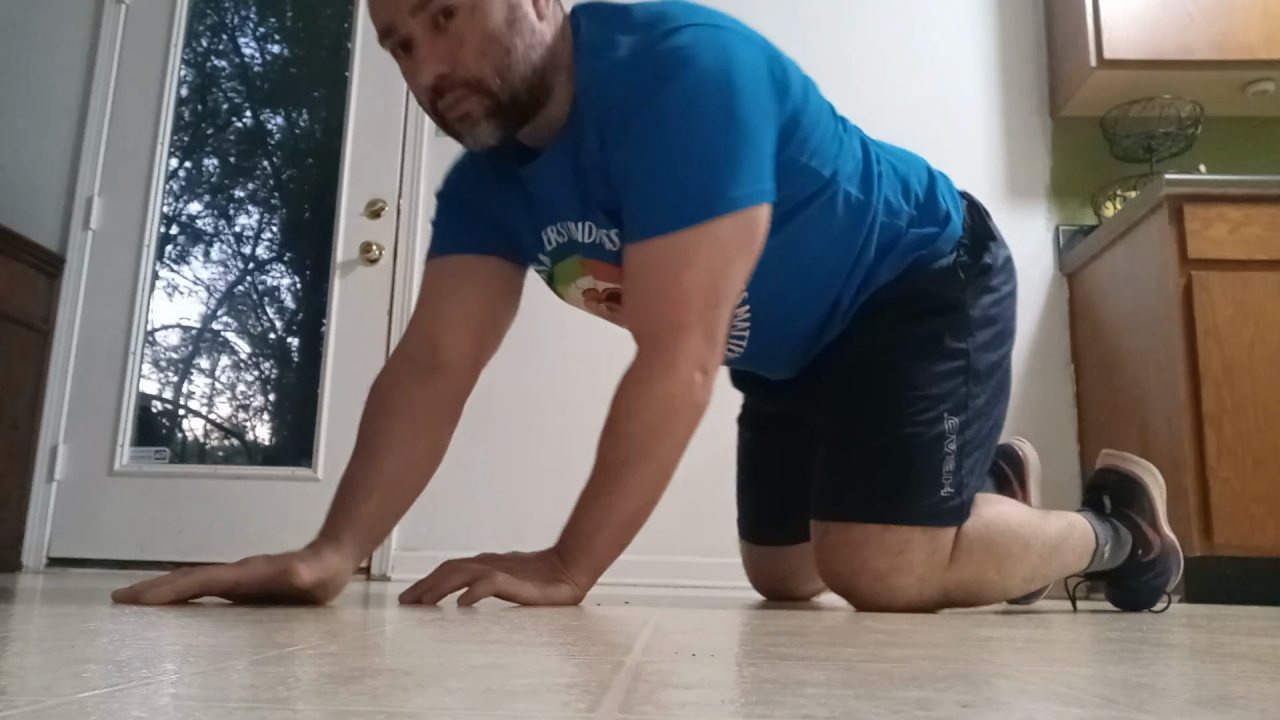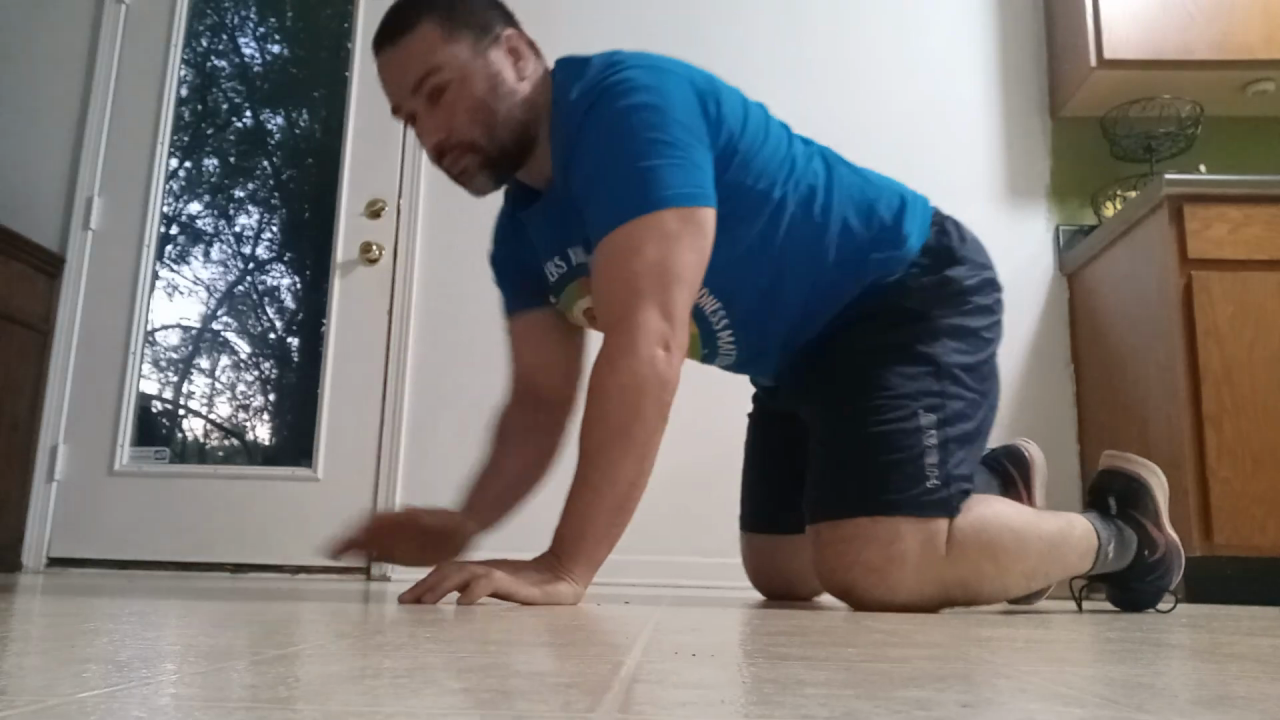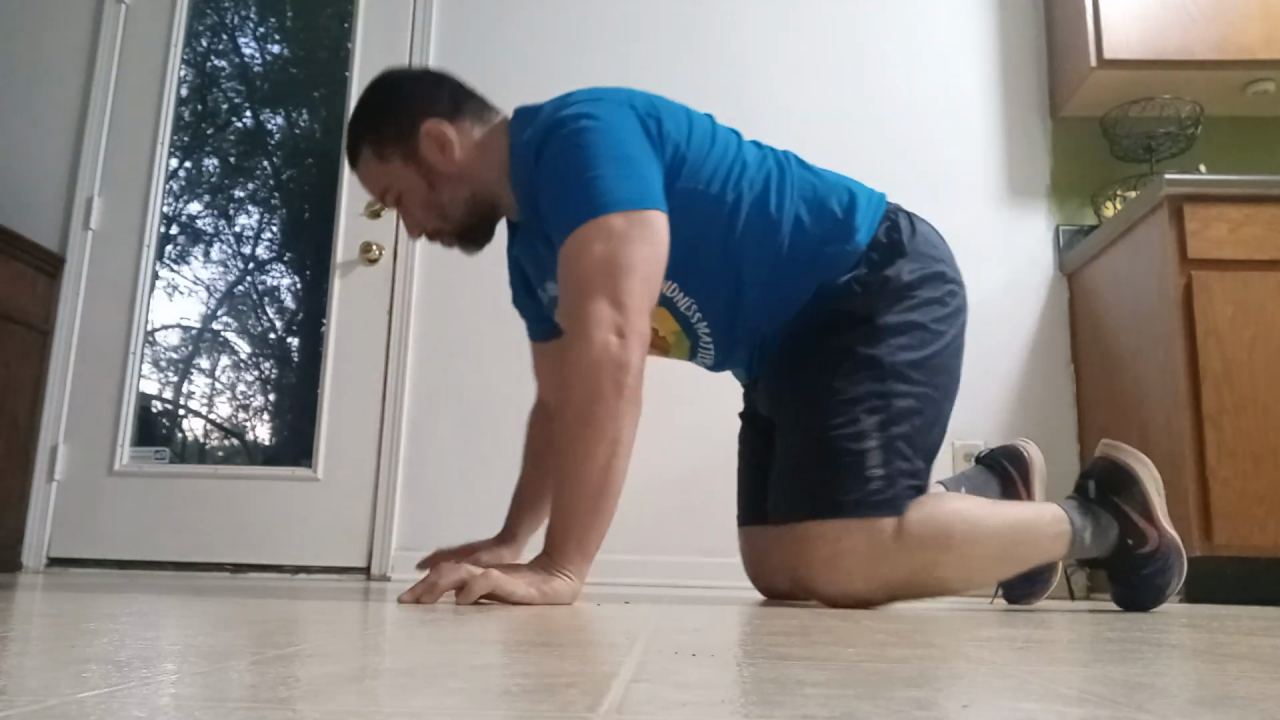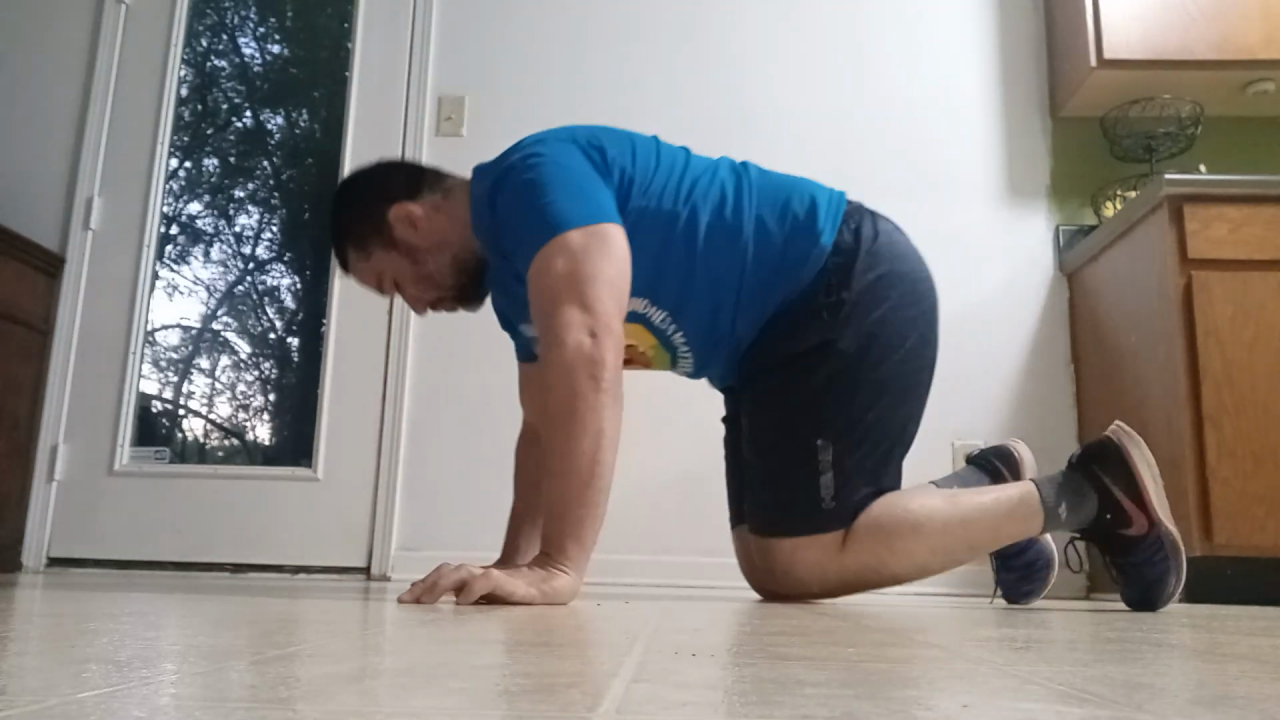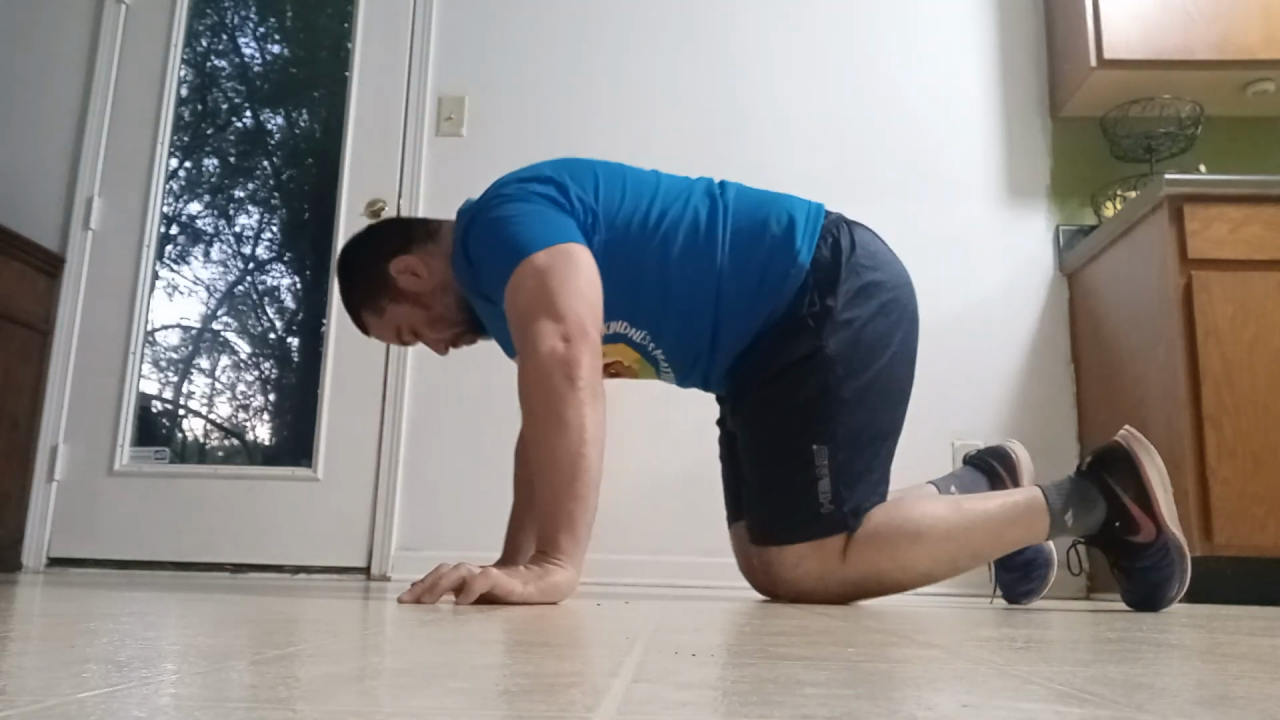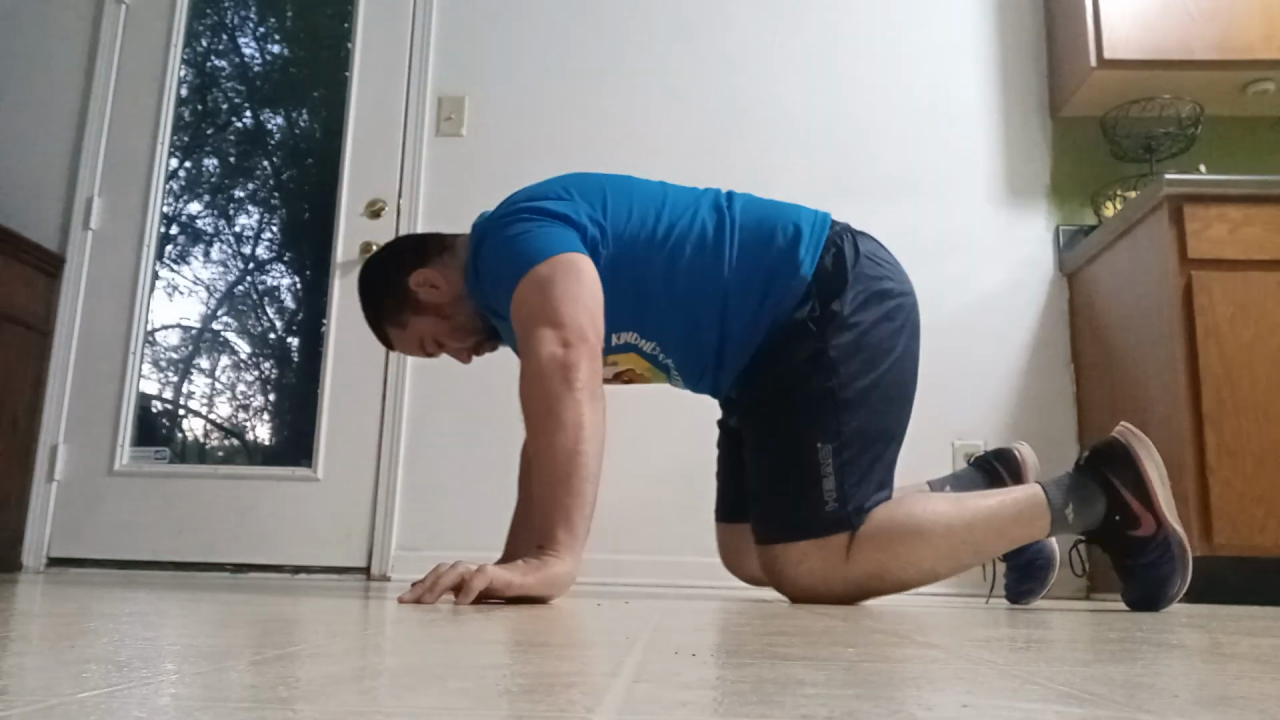
dt=0.3s
person 1, frame 1
right shoulder: (488, 184)
left elbow: (677, 358)
right elbow: (432, 368)
left wrist: (566, 569)
right wrist: (330, 555)
left hip: (925, 291)
right hip: (792, 349)
left knee: (881, 567)
right knee: (783, 577)
left ankle: (1111, 522)
right ankle: (986, 482)
person 1, frame 2
left shoulder: (628, 103)
right shoulder: (522, 231)
left elbow: (647, 344)
right elbow: (540, 400)
left wrist: (564, 568)
right wrist: (468, 523)
left hip: (913, 298)
right hip: (805, 352)
left knee: (880, 564)
right knee: (781, 572)
left ankle: (1118, 531)
right ankle: (989, 485)
person 1, frame 3
left shoulder: (575, 137)
right shoulder: (529, 248)
left elbow: (608, 345)
right elbow: (560, 405)
left wrist: (559, 568)
right wrist: (508, 542)
left hip: (879, 290)
right hip: (791, 346)
left knee: (837, 561)
right knee: (776, 572)
left ankle: (1100, 517)
right ankle: (991, 489)
person 1, frame 4
left shoulder: (529, 183)
right shoulder: (512, 274)
left elbow: (586, 357)
right elbow: (547, 423)
left wrist: (558, 567)
right wrist: (511, 561)
left hip: (852, 290)
right hip: (781, 335)
left knee: (808, 558)
right knee: (769, 568)
left ankle: (1085, 492)
right ankle: (987, 485)
person 1, frame 5
left shoulder: (501, 225)
right shoulder: (512, 279)
left elbow: (567, 365)
right elbow: (547, 428)
left wrist: (555, 565)
right wrist: (511, 566)
left hip: (835, 299)
right hip: (776, 336)
left knee: (809, 565)
right knee: (767, 565)
left ankle: (1091, 498)
right ankle: (981, 487)
person 1, frame 6
left shoulder: (513, 239)
right shoulder: (522, 287)
left elbow: (564, 367)
right elbow: (552, 426)
left wrist: (555, 555)
right wrist: (512, 564)
left hip: (836, 303)
right hip: (781, 339)
left knee: (813, 564)
right knee: (749, 553)
left ankle: (1092, 494)
right ankle: (991, 486)
